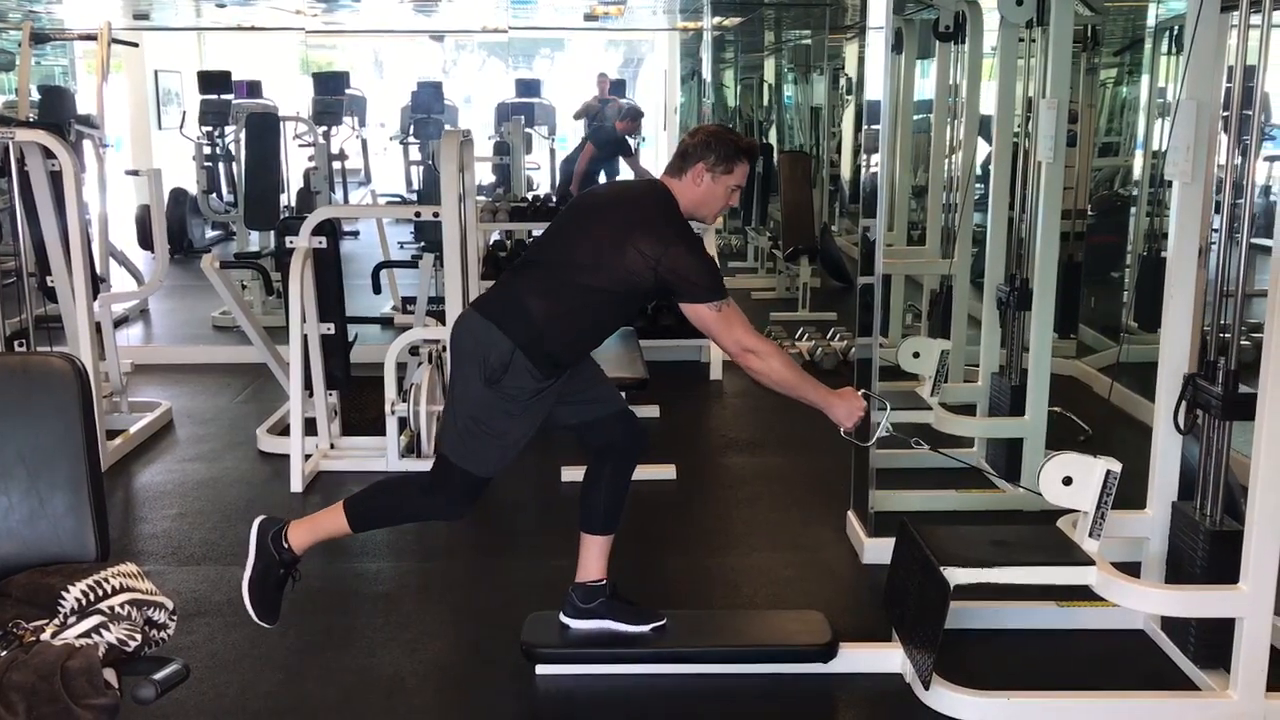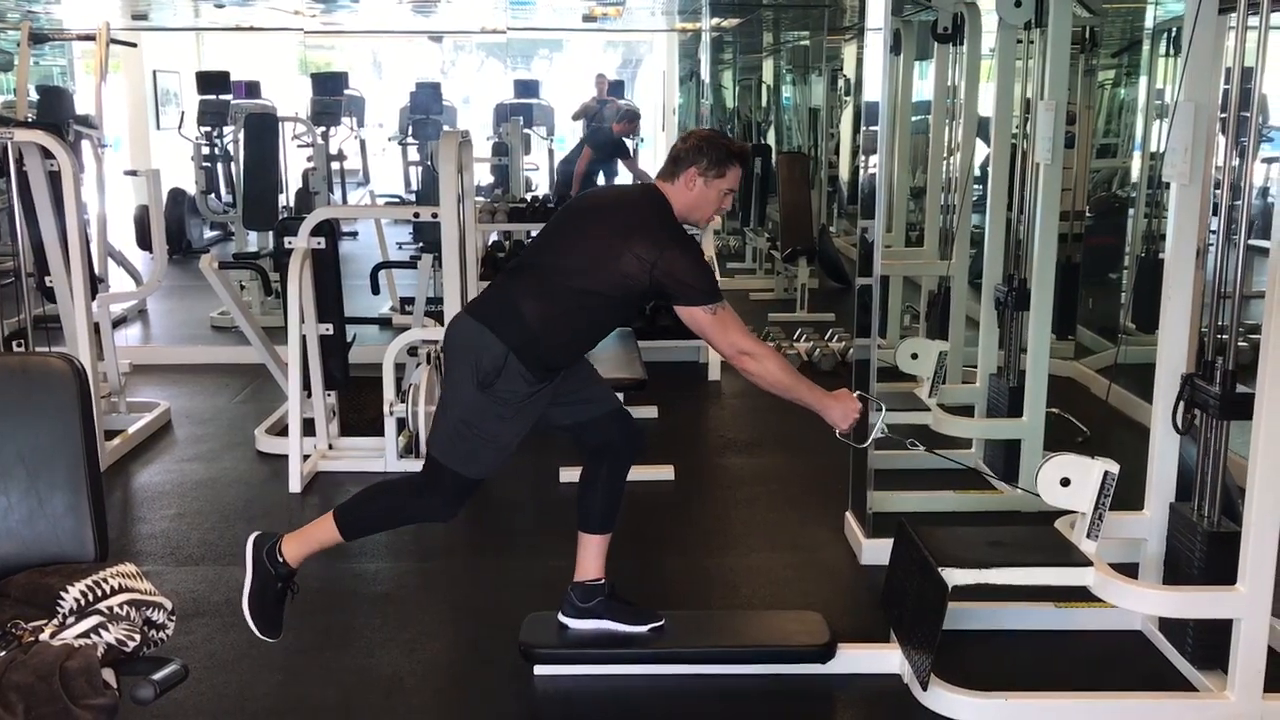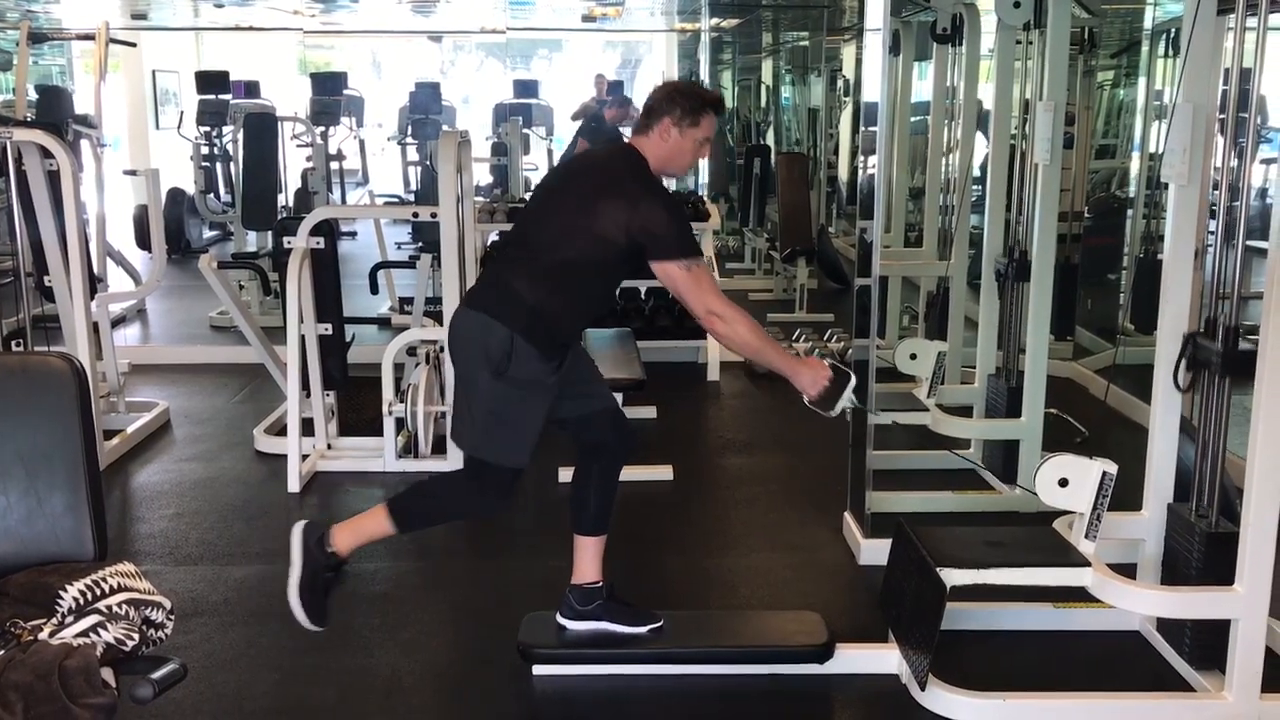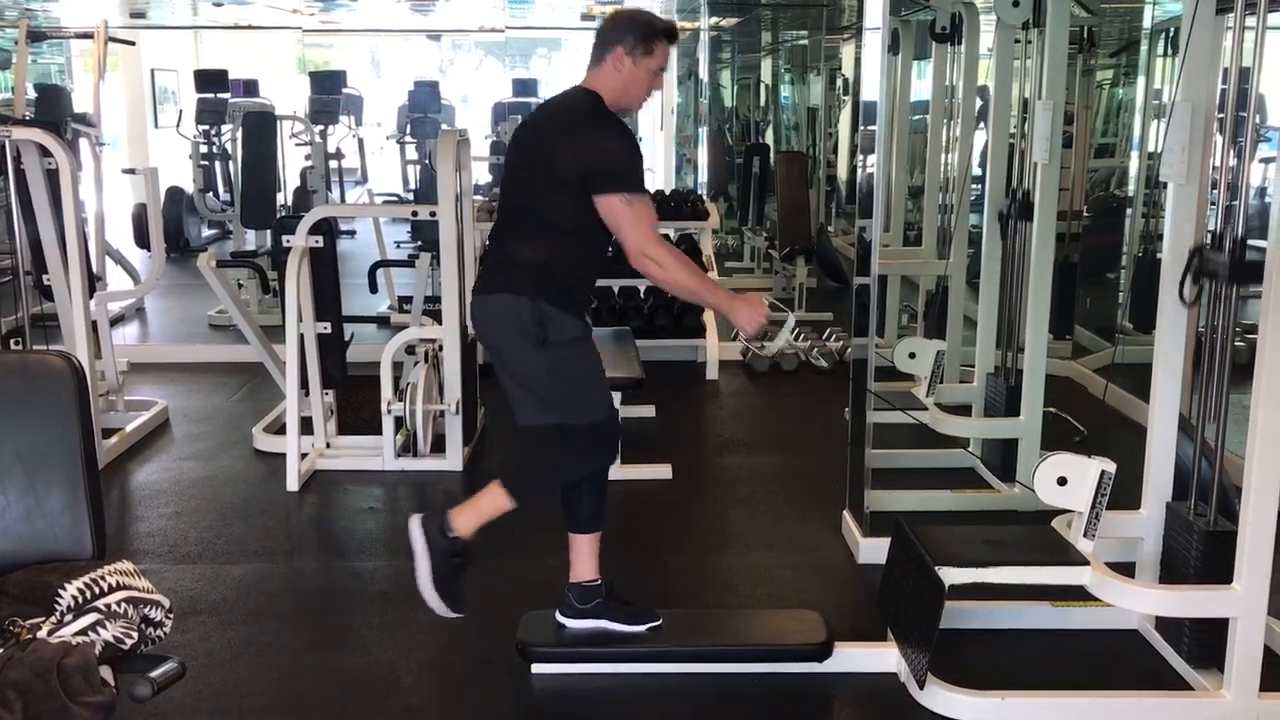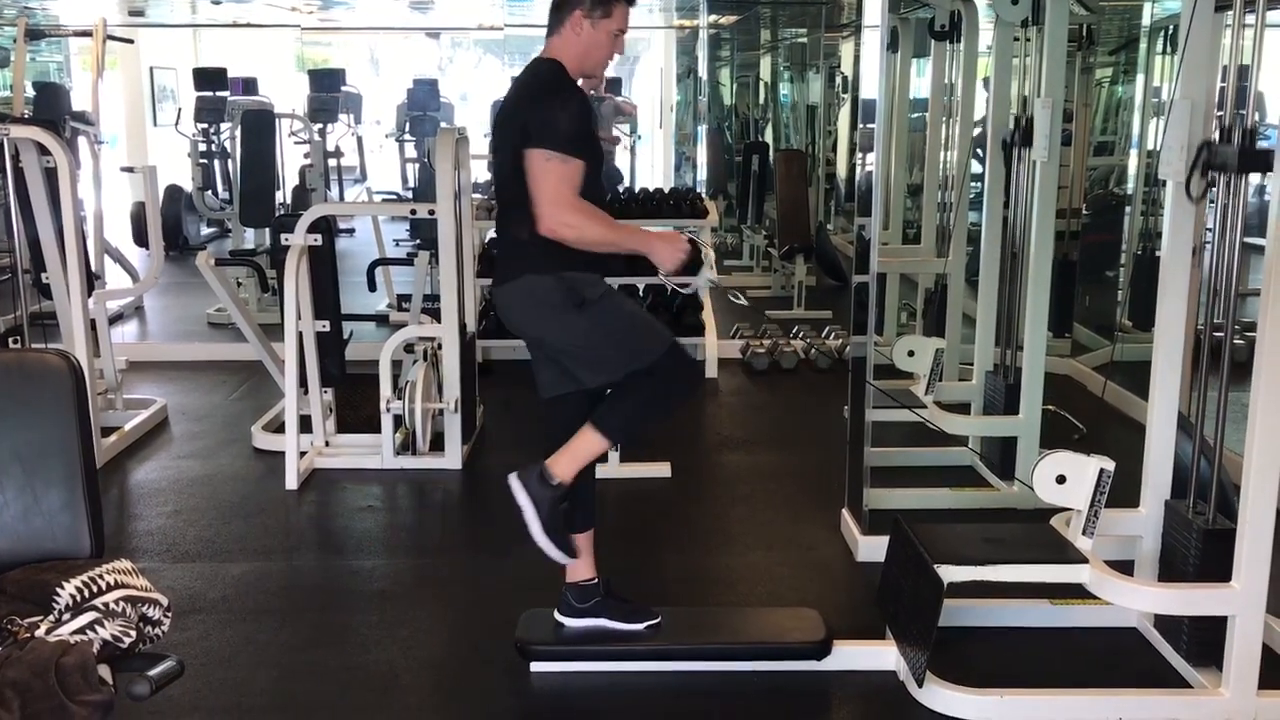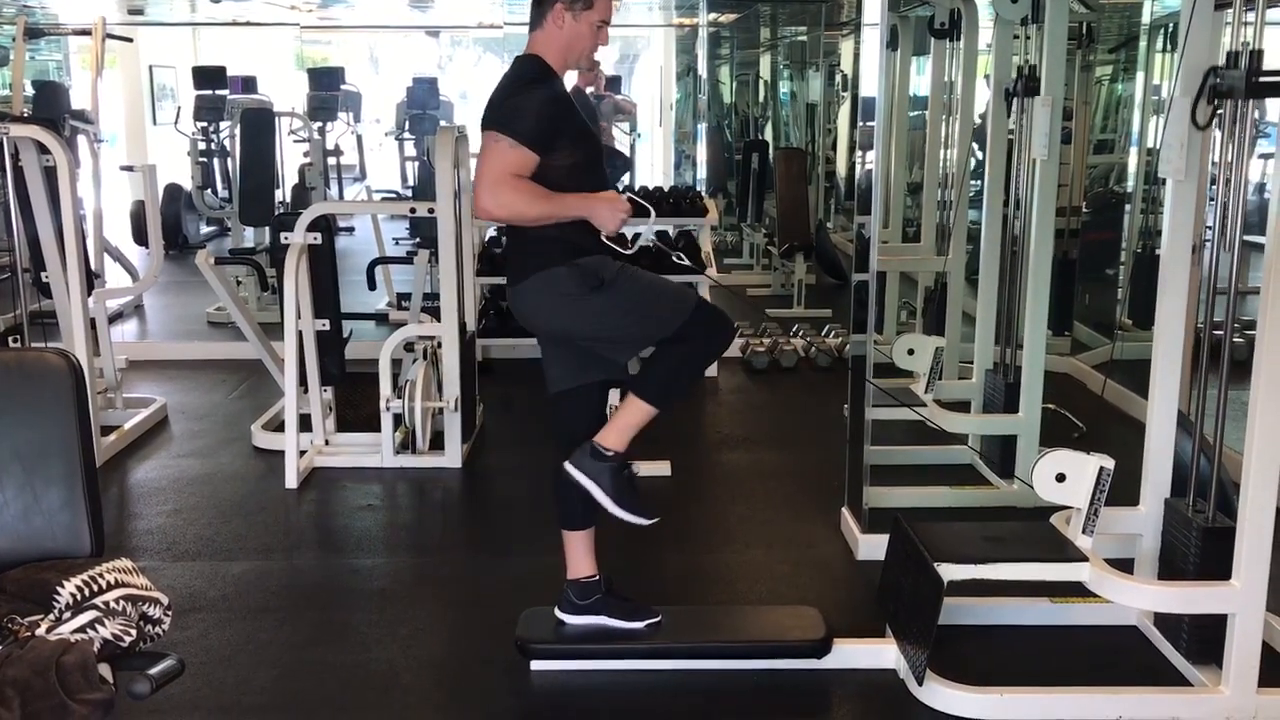
dt=0.3s
person 1, frame 1
left shoulder: (623, 199)
right shoulder: (672, 244)
right elbow: (749, 351)
right wrist: (832, 402)
left hip: (535, 345)
right hip: (505, 354)
left knee: (620, 440)
right knee: (451, 490)
left ankle: (588, 596)
right ankle: (284, 541)
person 1, frame 2
left shoulder: (617, 204)
right shoulder: (667, 247)
right elbow: (744, 352)
right wrist: (826, 404)
left hip: (531, 349)
right hip: (499, 356)
left knee: (615, 438)
right knee: (443, 489)
left ankle: (587, 596)
right ankle: (281, 556)
person 1, frame 3
left shoulder: (594, 169)
right shoulder: (647, 201)
right elbow: (714, 310)
right wrist: (794, 369)
left hip: (532, 332)
right hip: (505, 338)
left knee: (606, 436)
right knee: (488, 482)
left ankle: (585, 595)
right ankle: (330, 544)
person 1, frame 4
left shoulder: (554, 118)
right shoulder: (603, 136)
right elbow: (647, 253)
left wrist: (573, 308)
right wrist: (731, 306)
left hip: (531, 300)
right hip: (529, 309)
left knee: (594, 435)
right knee: (583, 440)
left ankle: (584, 594)
right ankle: (451, 530)
person 1, frame 5
left shoulder: (538, 91)
right shoulder: (559, 99)
right elbow: (558, 218)
right wrist: (648, 243)
left hip: (542, 286)
right hip: (549, 287)
left knee: (576, 434)
right knee: (671, 374)
left ankle: (581, 594)
right ankle: (548, 480)
person 1, frame 6
left shoulder: (538, 88)
right shoulder: (532, 91)
right elbow: (494, 197)
left wrist: (594, 205)
right wrist: (590, 206)
left hip: (558, 282)
right hip: (563, 280)
left knee: (582, 433)
right knee: (708, 328)
left ankle: (583, 590)
right ankle: (606, 453)
